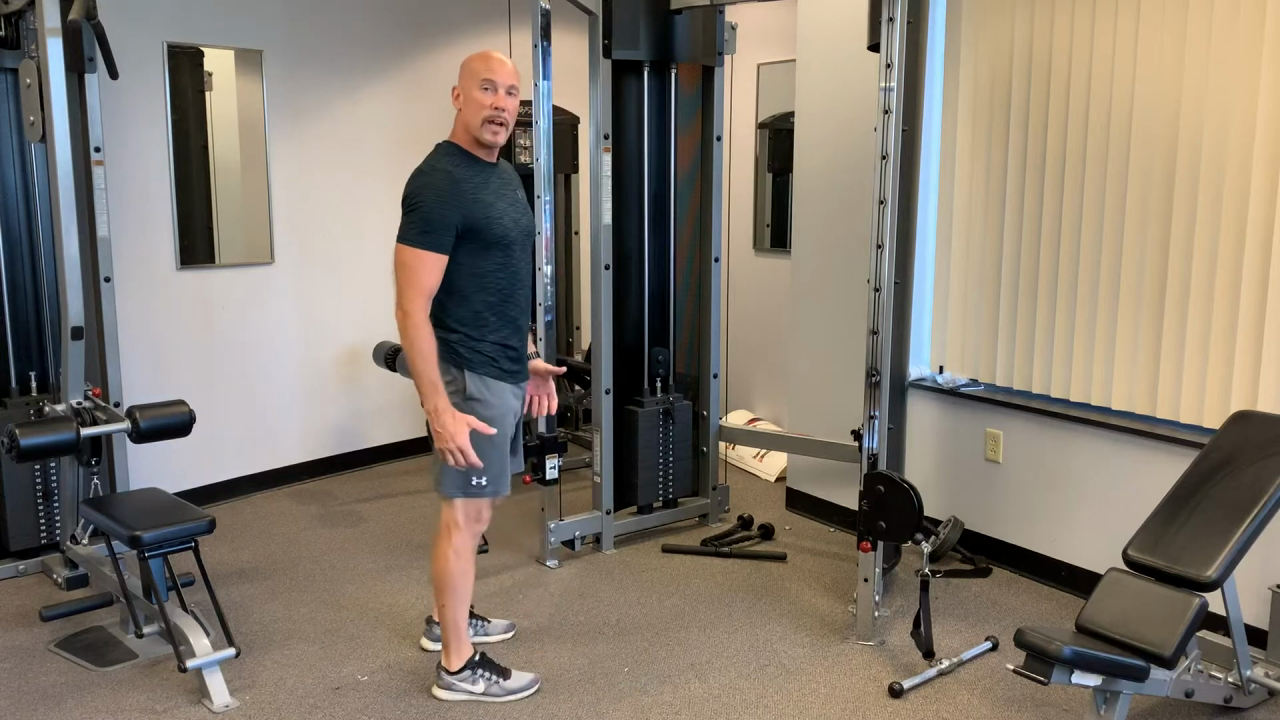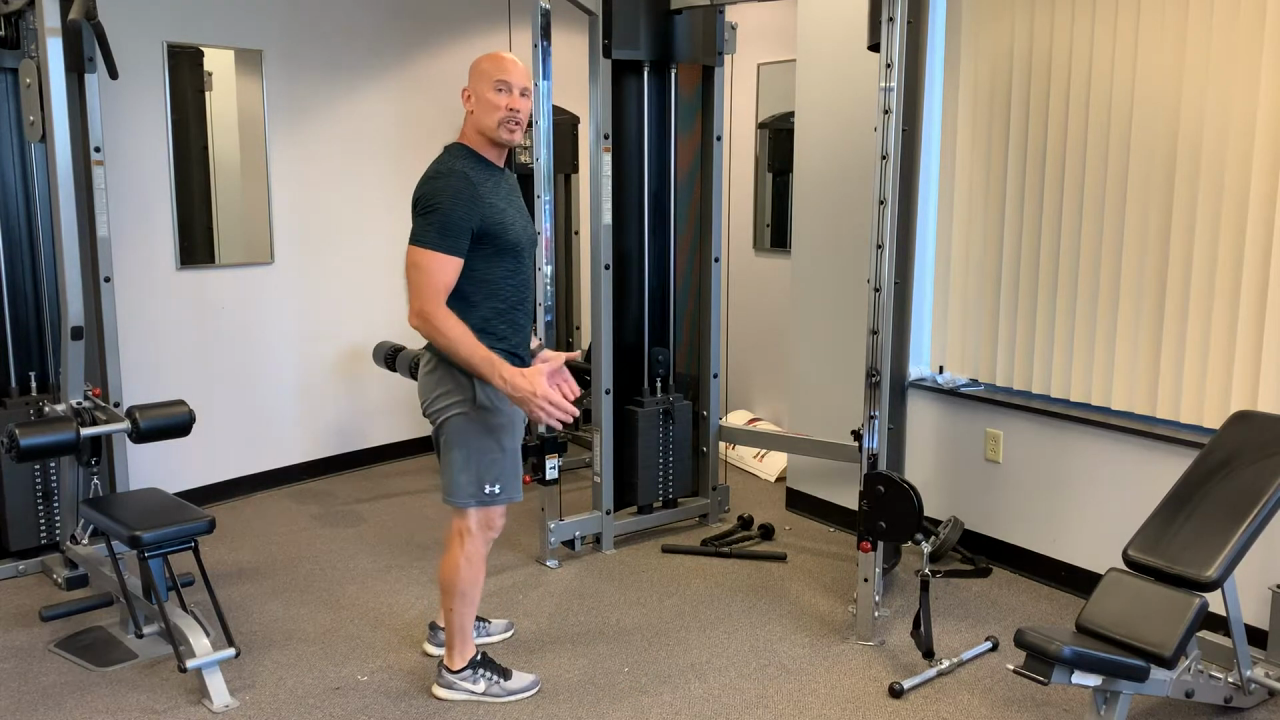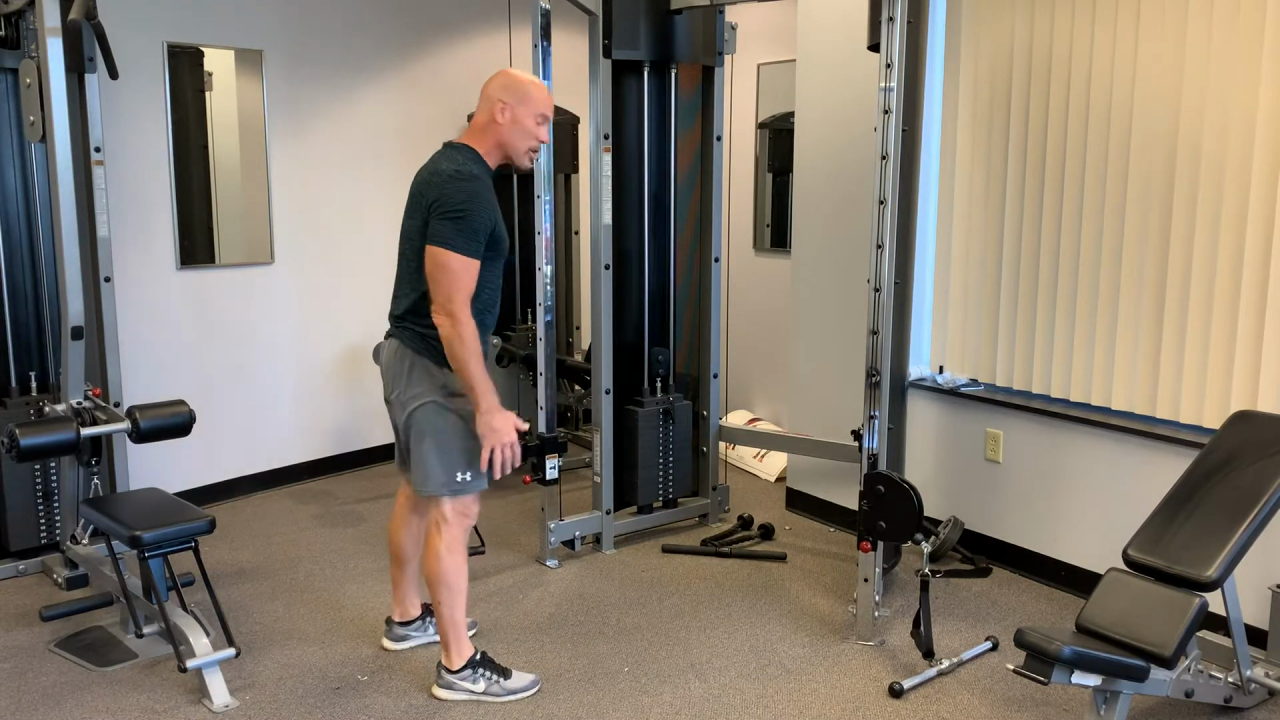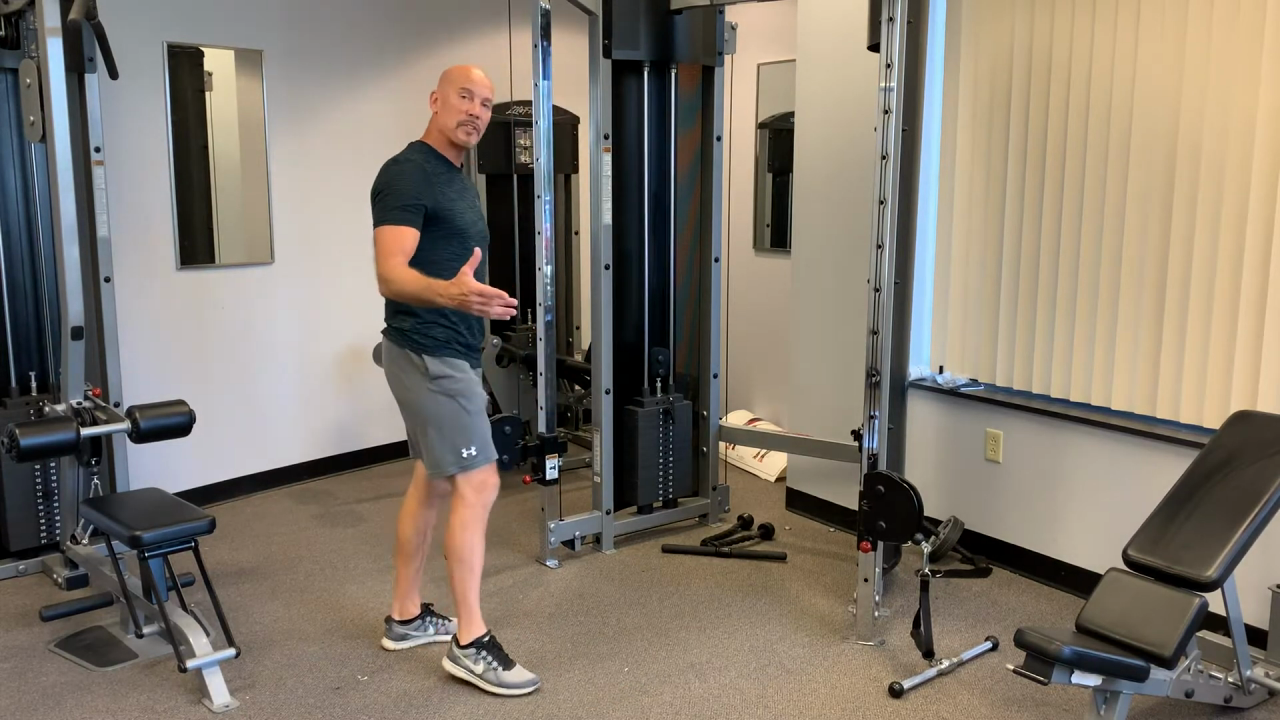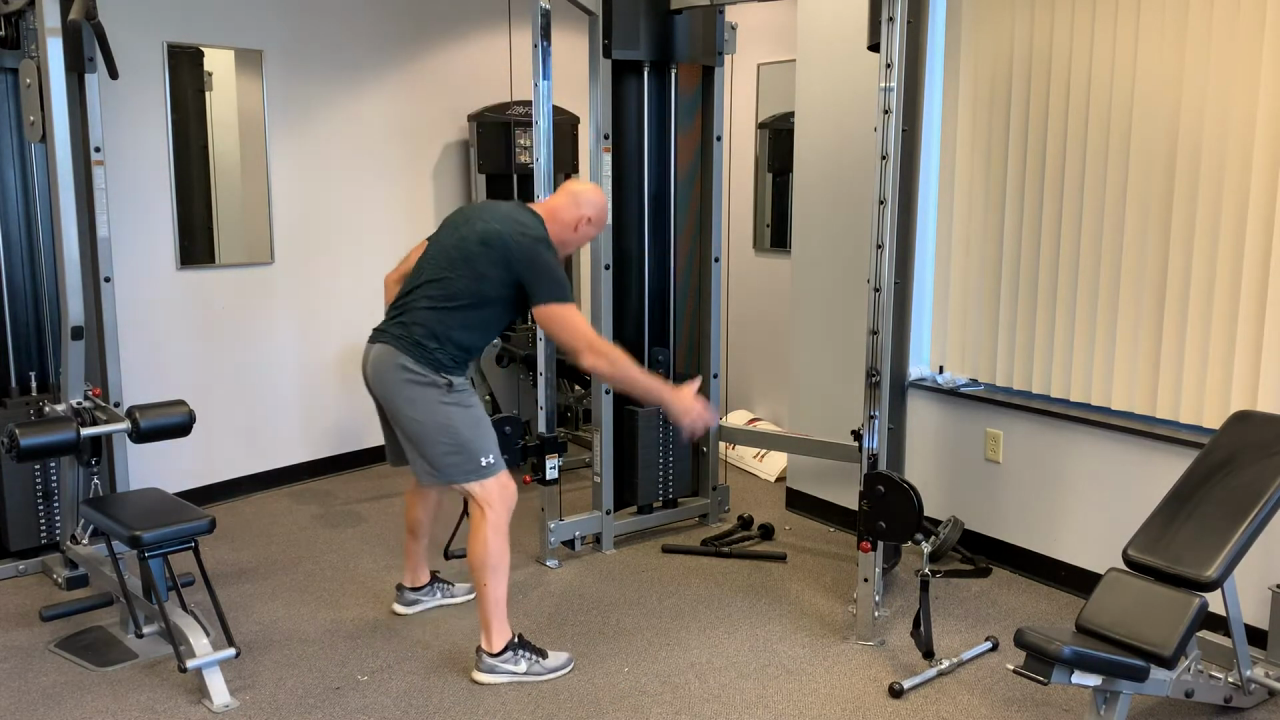
dt=1s
person 1, frame 1
left shoulder: (505, 177)
right shoulder: (439, 184)
right elbow: (413, 309)
left wrist: (529, 357)
right wrist: (439, 408)
left hip: (502, 372)
right hip: (468, 376)
left knee: (482, 499)
right knee: (467, 513)
left ankle: (448, 618)
right ankle: (458, 666)
person 1, frame 2
left shoulder: (498, 177)
right shoulder: (452, 184)
right elbow: (426, 310)
left wrist: (536, 353)
right wrist: (510, 379)
left hip: (495, 373)
right hip: (473, 380)
left knee: (476, 512)
right knee: (480, 520)
left ankle: (450, 623)
right ankle: (460, 666)
person 1, frame 3
left shoulder: (451, 171)
right shoulder: (465, 187)
right elbow: (452, 314)
right wrist: (489, 411)
left hip: (412, 358)
right hip: (434, 368)
left knee: (417, 493)
right knee: (455, 511)
left ankle: (406, 616)
right ankle: (459, 666)
person 1, frame 4
left shoulder: (460, 182)
right shoulder: (406, 174)
right elbow: (392, 274)
left wrist: (472, 367)
right wrist: (450, 294)
left hip: (450, 355)
right hip: (429, 357)
left knee: (432, 484)
right knee: (477, 486)
left ankle: (407, 615)
right ankle: (471, 642)
person 1, frame 5
left shoulder: (481, 215)
right shoulder: (533, 250)
left elbow: (395, 279)
right elbow: (590, 353)
right wrist: (670, 397)
left hip: (385, 357)
right hip: (423, 373)
left knee: (433, 474)
right knee: (495, 497)
left ankle: (415, 585)
right ankle: (498, 651)
